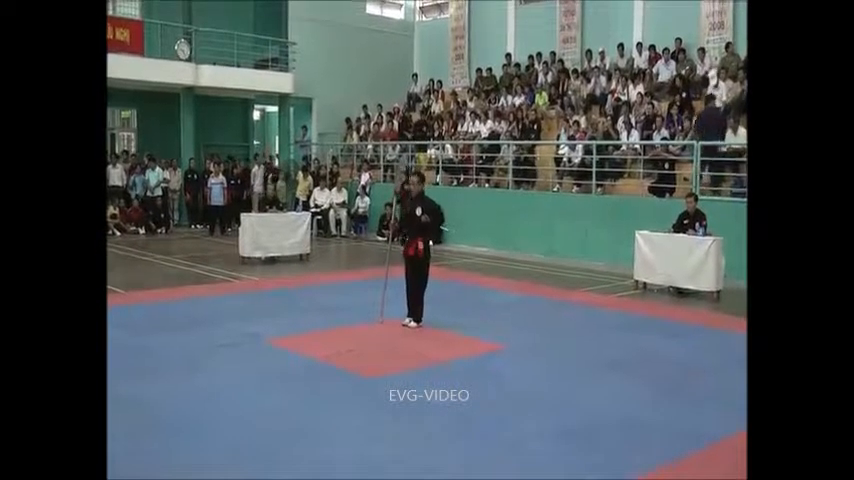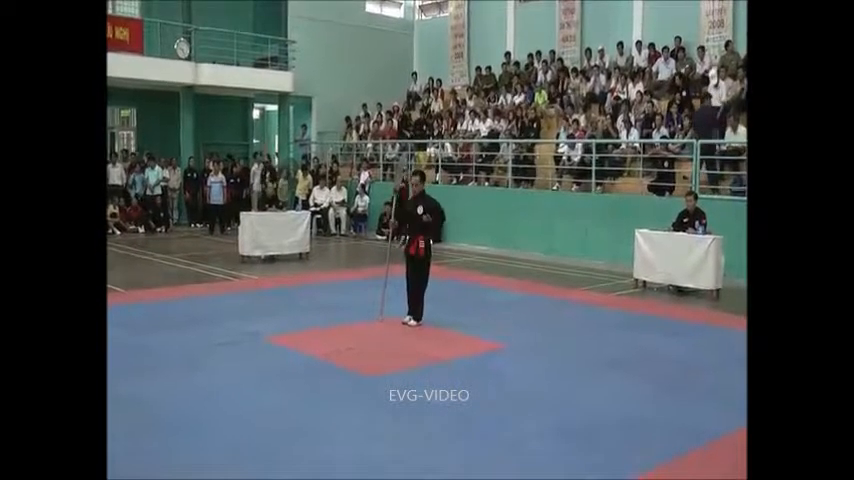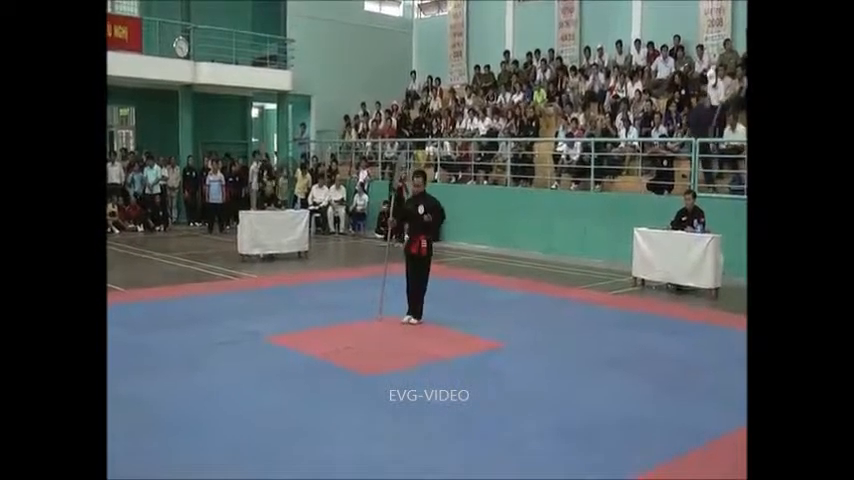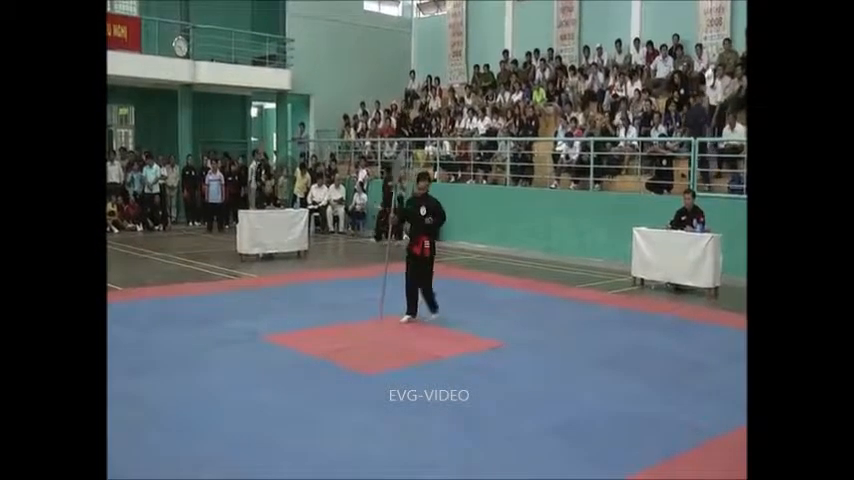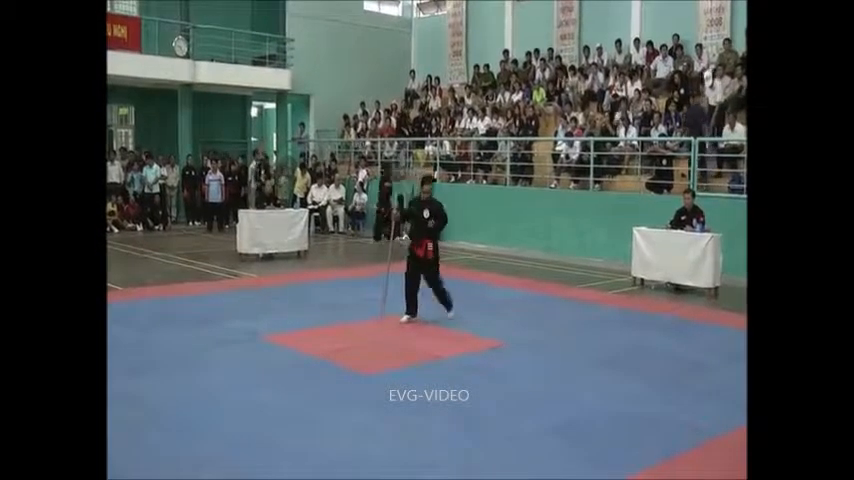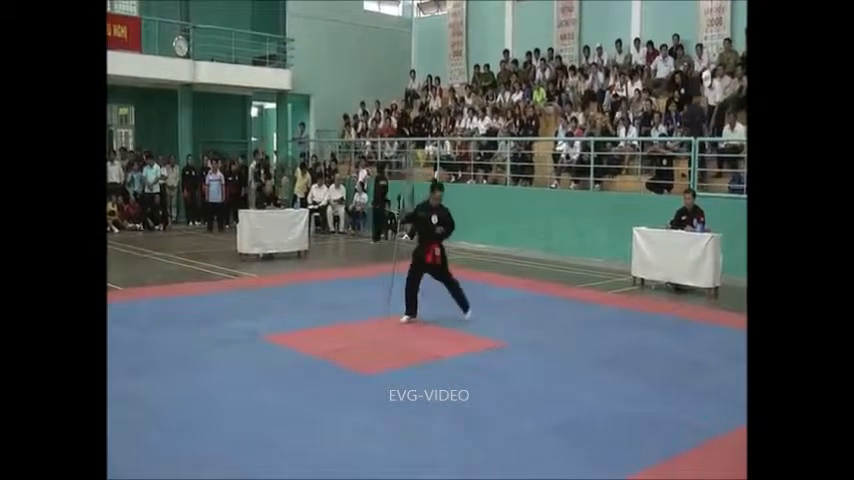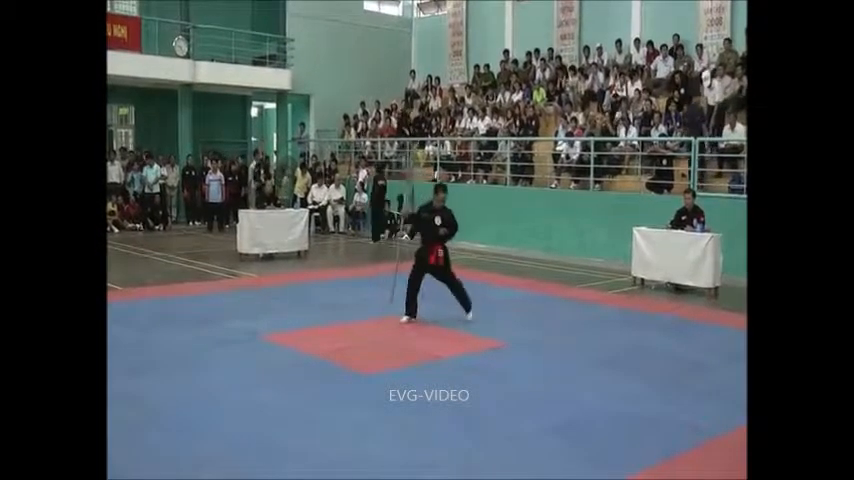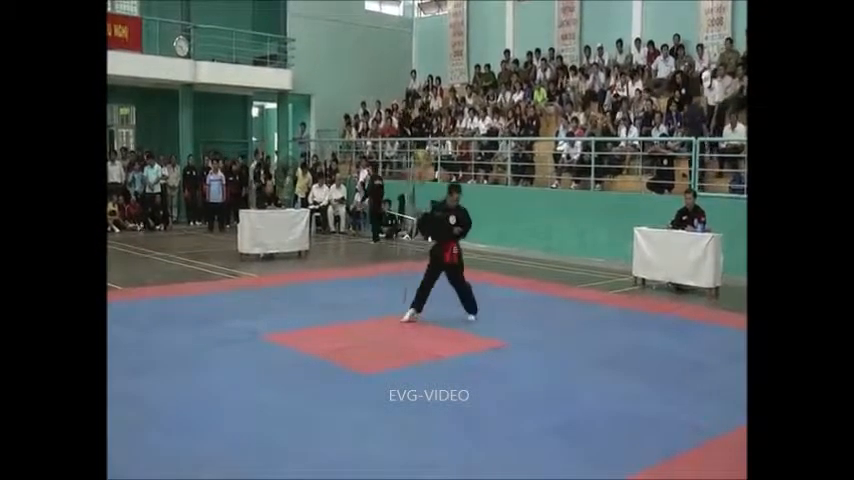
dt=0.1s
person 1, frame 1
left shoulder: (429, 204)
right shoulder: (408, 203)
left elbow: (440, 219)
left wrist: (428, 221)
right wrist: (398, 226)
left hip: (421, 246)
right hip: (410, 245)
left knee: (419, 283)
right knee: (410, 282)
left ankle: (417, 318)
right ankle: (411, 315)
person 1, frame 2
left shoulder: (430, 202)
right shoulder: (409, 202)
left elbow: (441, 217)
left wrist: (430, 220)
right wrist: (397, 224)
left hip: (423, 244)
right hip: (411, 243)
left knee: (420, 281)
right knee: (411, 280)
left ankle: (417, 316)
right ankle: (412, 313)
person 1, frame 3
left shoulder: (431, 201)
right shoulder: (409, 202)
left elbow: (441, 217)
right elbow: (404, 218)
left wrist: (431, 220)
right wrist: (395, 221)
left hip: (423, 243)
right hip: (411, 242)
left knee: (420, 280)
right knee: (411, 279)
left ankle: (417, 315)
right ankle: (411, 312)
person 1, frame 4
left shoulder: (433, 202)
right shoulder: (410, 202)
left elbow: (441, 218)
right elbow: (405, 217)
left wrist: (433, 222)
right wrist: (396, 219)
left hip: (426, 244)
right hip: (413, 243)
left knee: (424, 279)
right knee: (410, 279)
left ankle: (434, 308)
right ankle: (410, 312)
person 1, frame 5
left shoulder: (436, 205)
right shoulder: (413, 203)
left elbow: (443, 221)
right elbow: (406, 216)
left wrist: (435, 225)
right wrist: (399, 216)
left hip: (429, 246)
right hip: (415, 245)
left knee: (433, 280)
right knee: (410, 279)
left ankle: (448, 306)
right ankle: (410, 312)
person 1, frame 6
left shoulder: (443, 211)
right shoulder: (420, 208)
left elbow: (450, 226)
right elbow: (413, 220)
left wrist: (443, 231)
right wrist: (405, 218)
left hip: (436, 250)
right hip: (422, 249)
left knee: (447, 280)
right knee: (412, 281)
left ankle: (465, 308)
right ankle: (410, 313)
person 1, frame 7
left shoulder: (447, 213)
right shoulder: (424, 209)
left elbow: (454, 228)
right elbow: (416, 221)
left wrist: (447, 233)
right wrist: (408, 224)
left hip: (439, 252)
right hip: (424, 250)
left knee: (451, 280)
right knee: (413, 282)
left ankle: (468, 308)
right ankle: (410, 314)
person 1, frame 8
left shoulder: (461, 212)
right shoulder: (437, 208)
left elbow: (468, 226)
right elbow: (429, 221)
left wrist: (461, 231)
right wrist: (421, 218)
left hip: (453, 250)
right hip: (438, 248)
left knee: (459, 282)
right knee: (427, 281)
left ankle: (472, 310)
right ankle: (414, 311)
